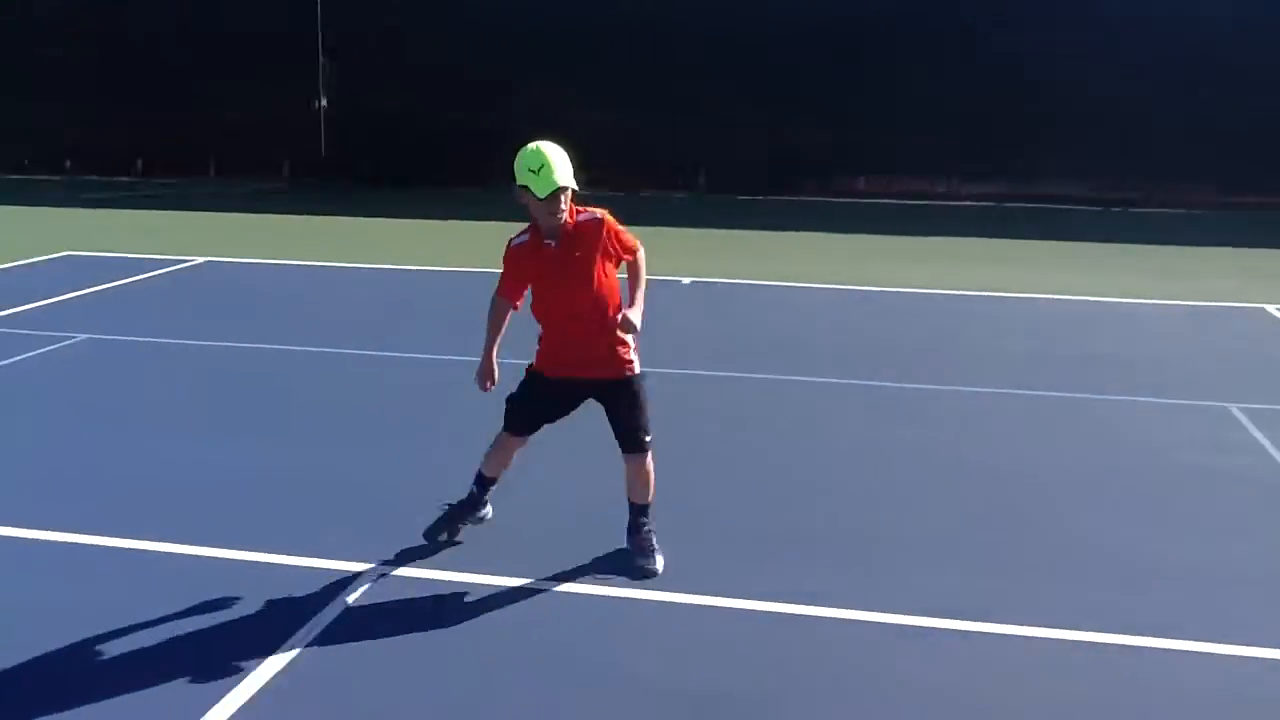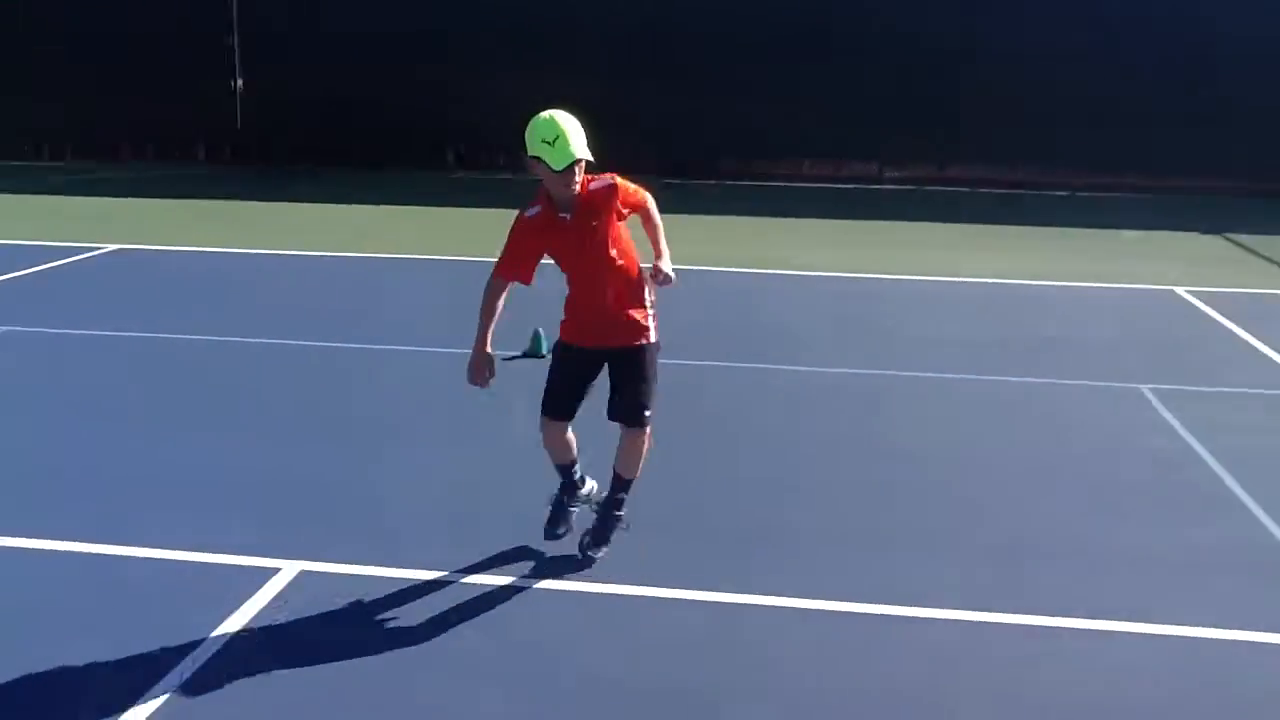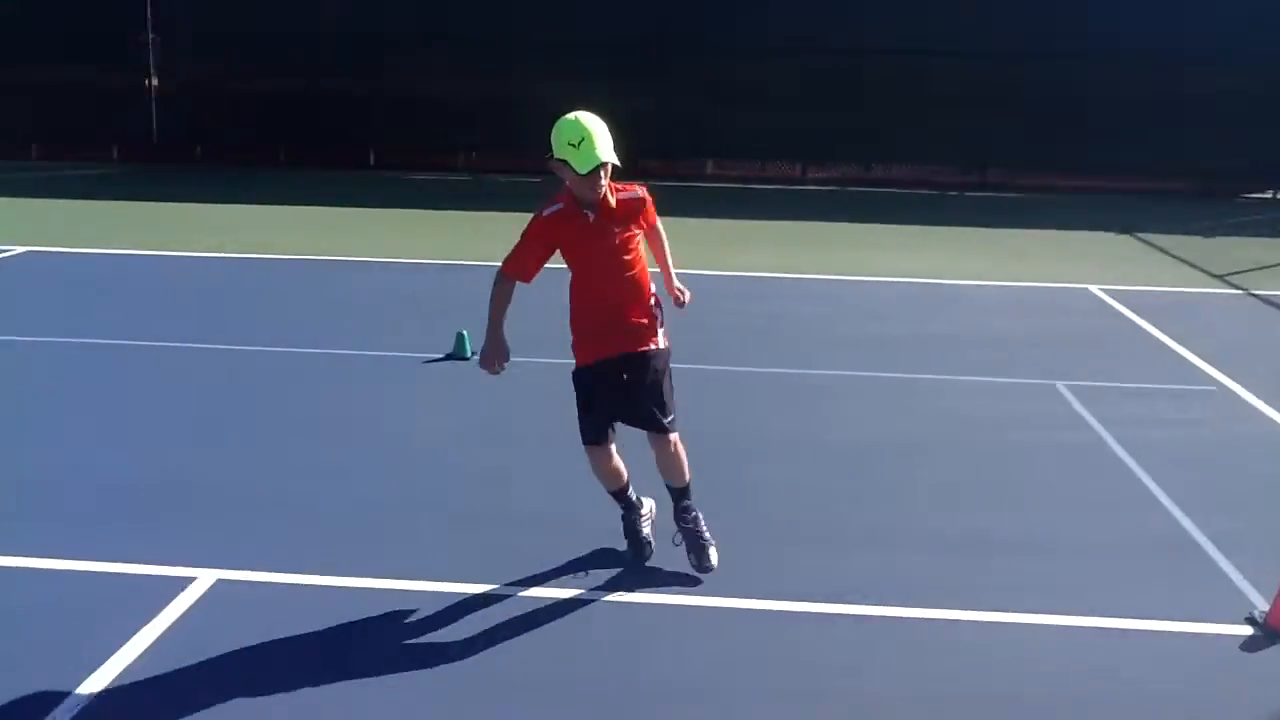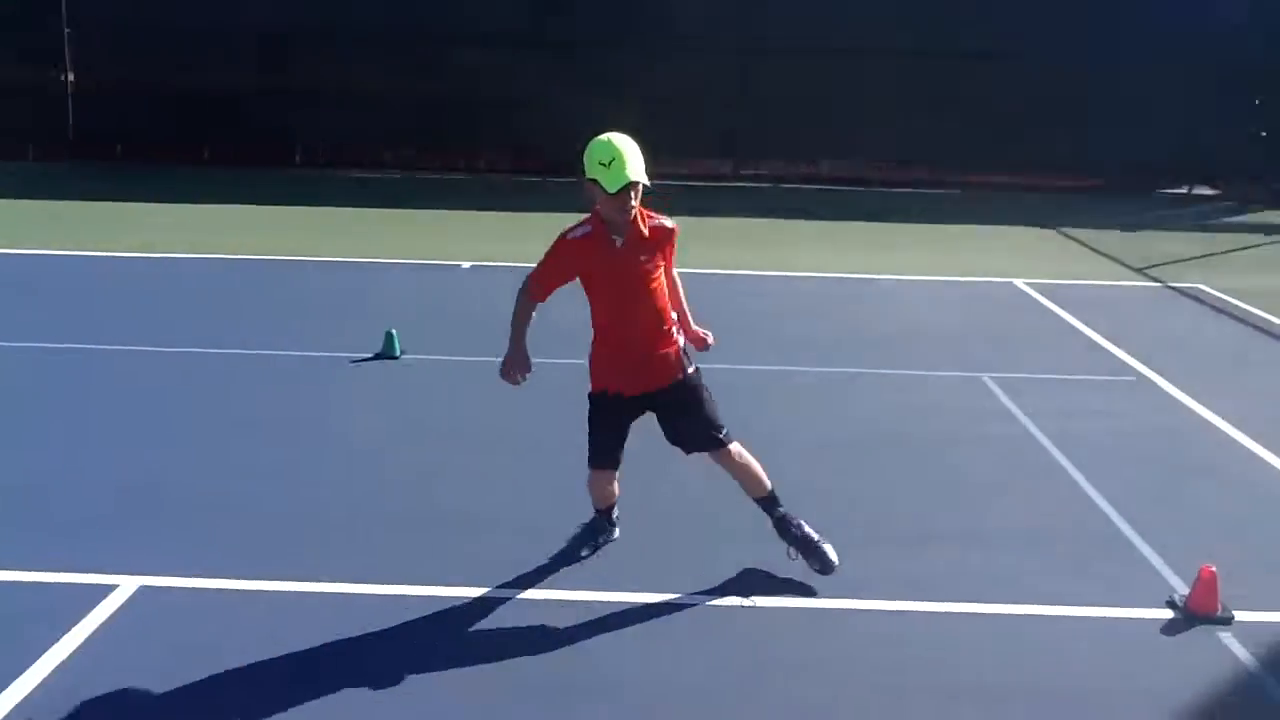
dt=0.1s
person 1, frame 1
left shoulder: (597, 224)
right shoulder: (521, 247)
left elbow: (635, 252)
right elbow: (504, 300)
left wrist: (635, 305)
right wrist: (488, 353)
left hip: (615, 361)
right hip: (557, 362)
left knee: (638, 452)
right knee: (512, 433)
left ankle: (640, 528)
right ankle: (476, 502)
person 1, frame 2
left shoulder: (610, 190)
right shoulder: (532, 221)
left elbow: (647, 202)
right elbow: (500, 282)
left wrist: (661, 258)
right wrist: (482, 347)
left hip: (633, 325)
right hip: (581, 332)
left knee: (636, 425)
right knee: (553, 422)
left ankle: (613, 506)
right ankle: (574, 487)
person 1, frame 3
left shoulder: (633, 200)
right shoulder: (550, 219)
right elbow: (509, 274)
left wrist: (671, 278)
right wrist: (495, 335)
left hip: (643, 337)
right hip: (592, 349)
left knee: (662, 432)
right knee: (598, 447)
left ankle: (686, 515)
right ankle: (634, 510)
person 1, frame 4
left shoulder: (661, 231)
right shoulder: (576, 243)
right elbow: (530, 291)
left wrist: (688, 324)
right wrist: (516, 346)
left hip: (667, 364)
right hip: (610, 378)
left knee: (724, 449)
right knee: (601, 473)
left ankle: (783, 522)
right ankle: (603, 523)
